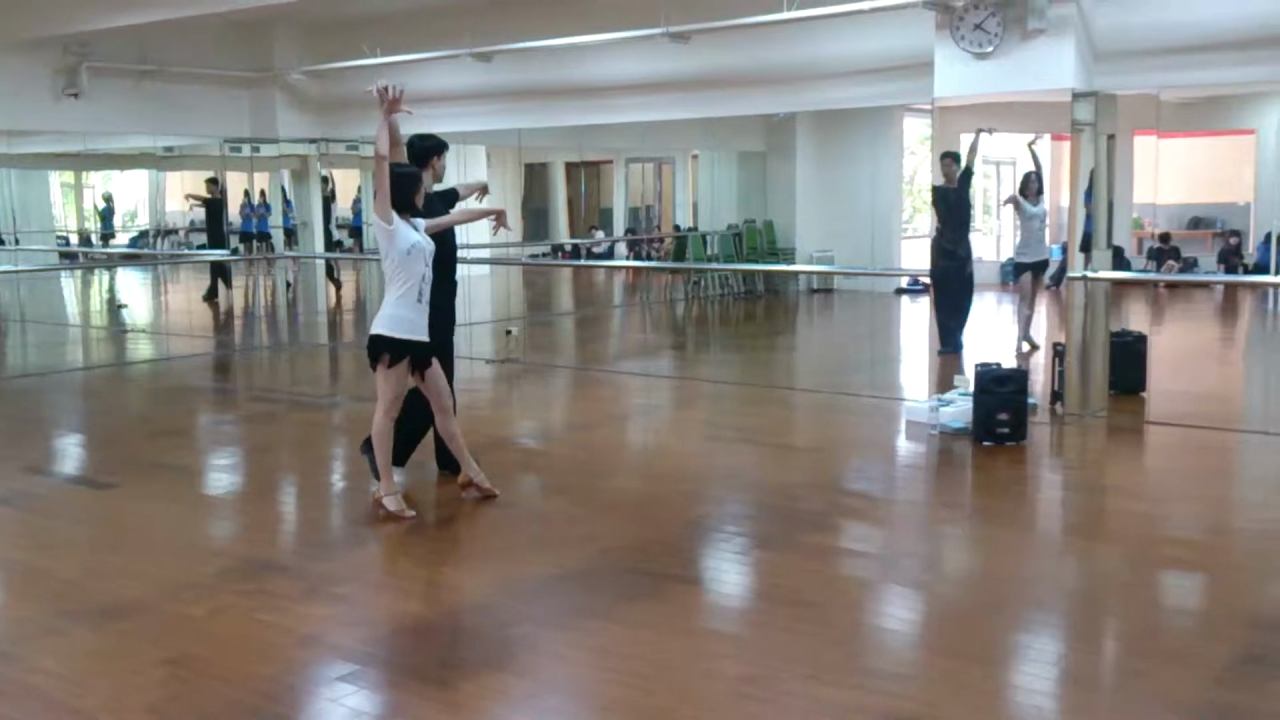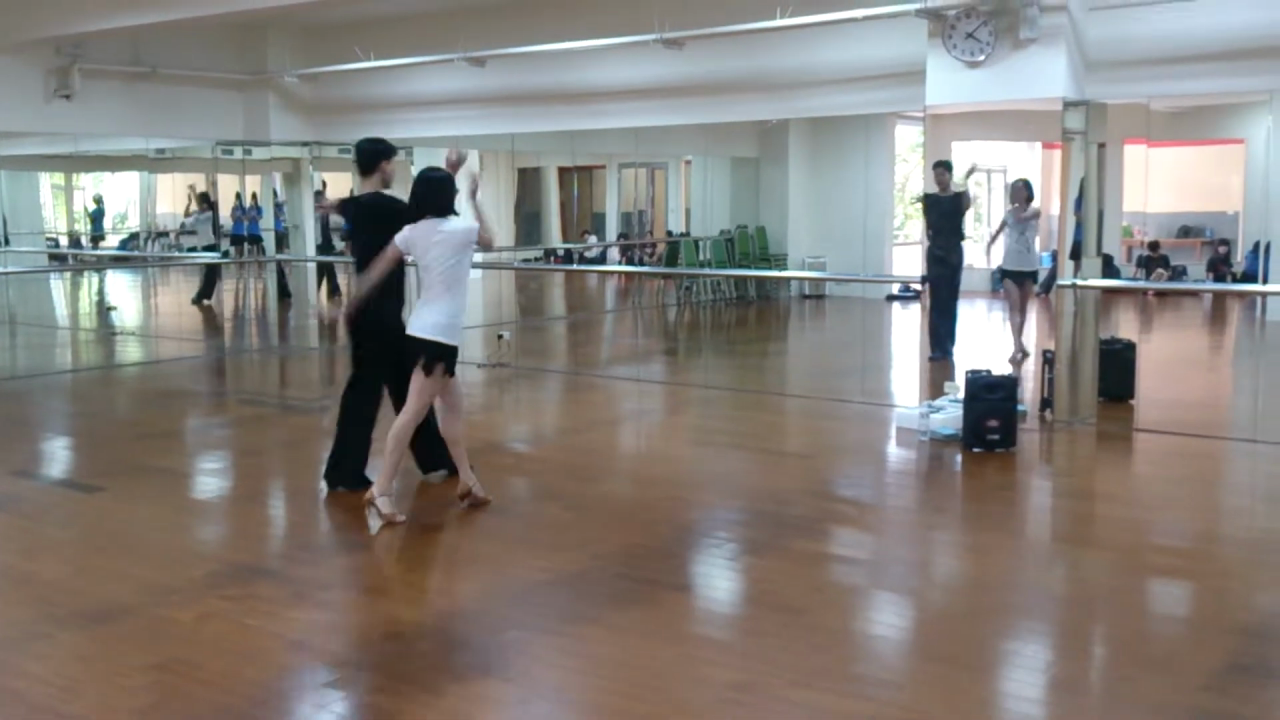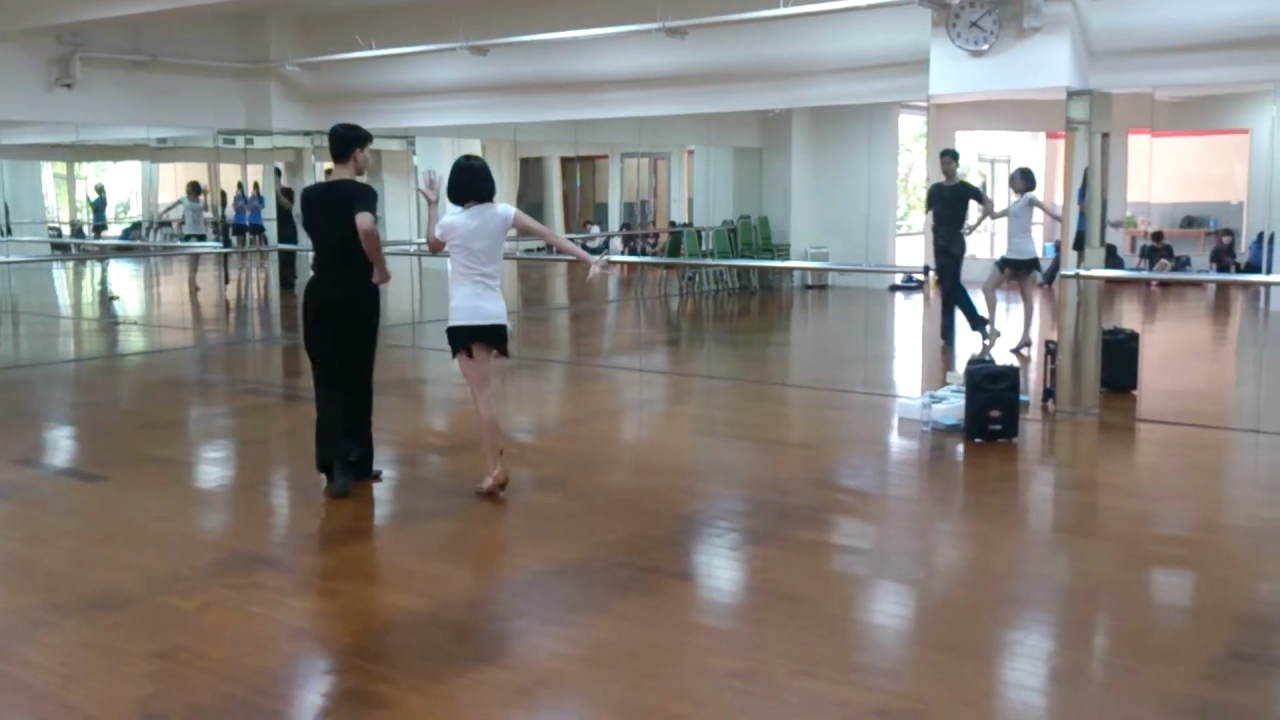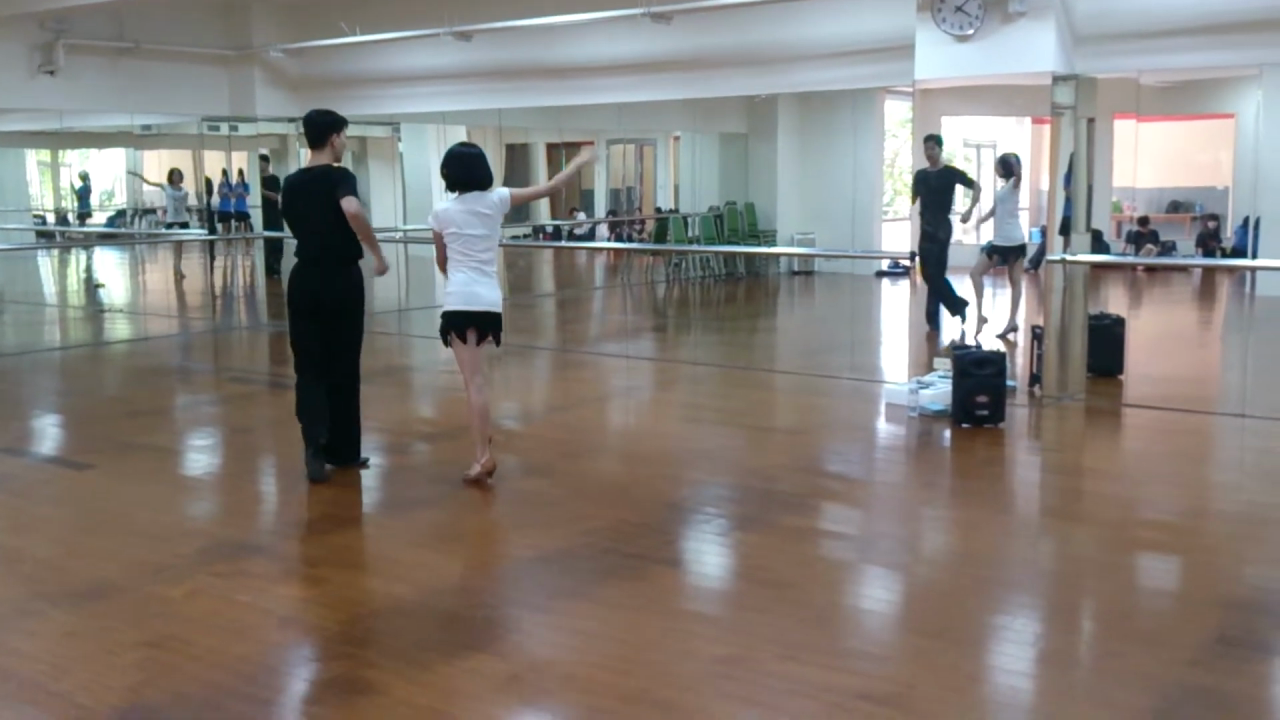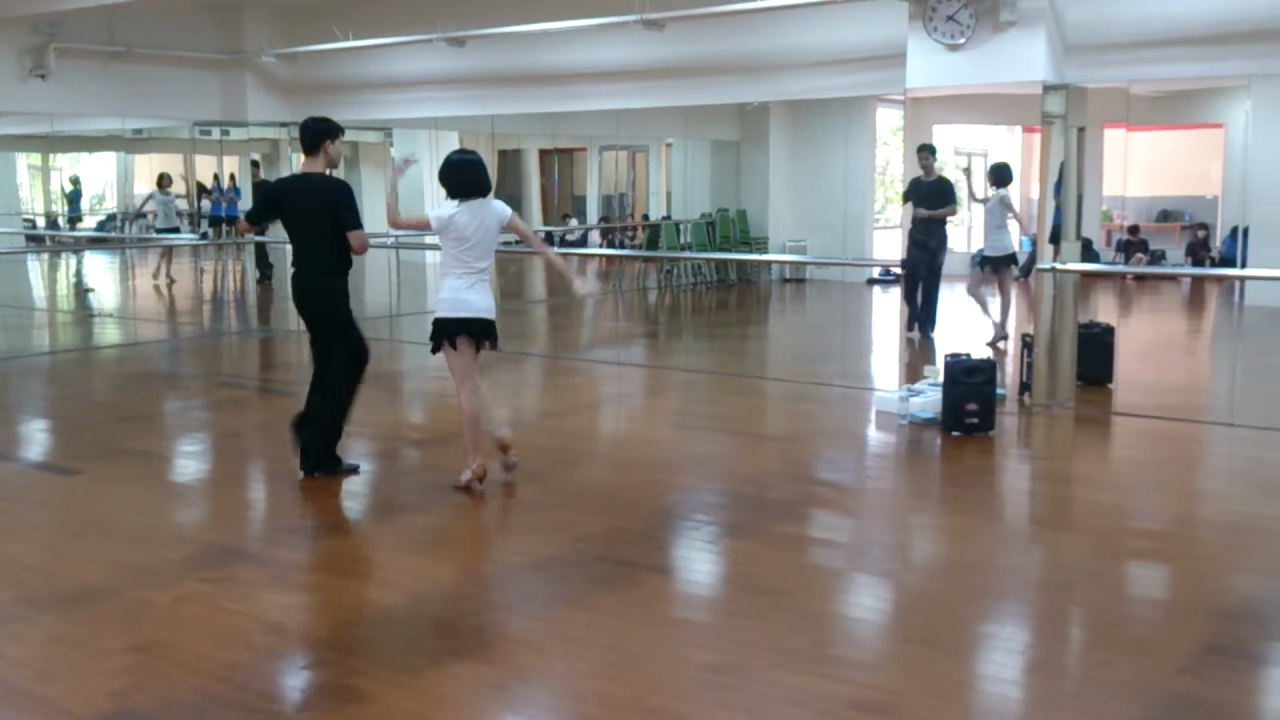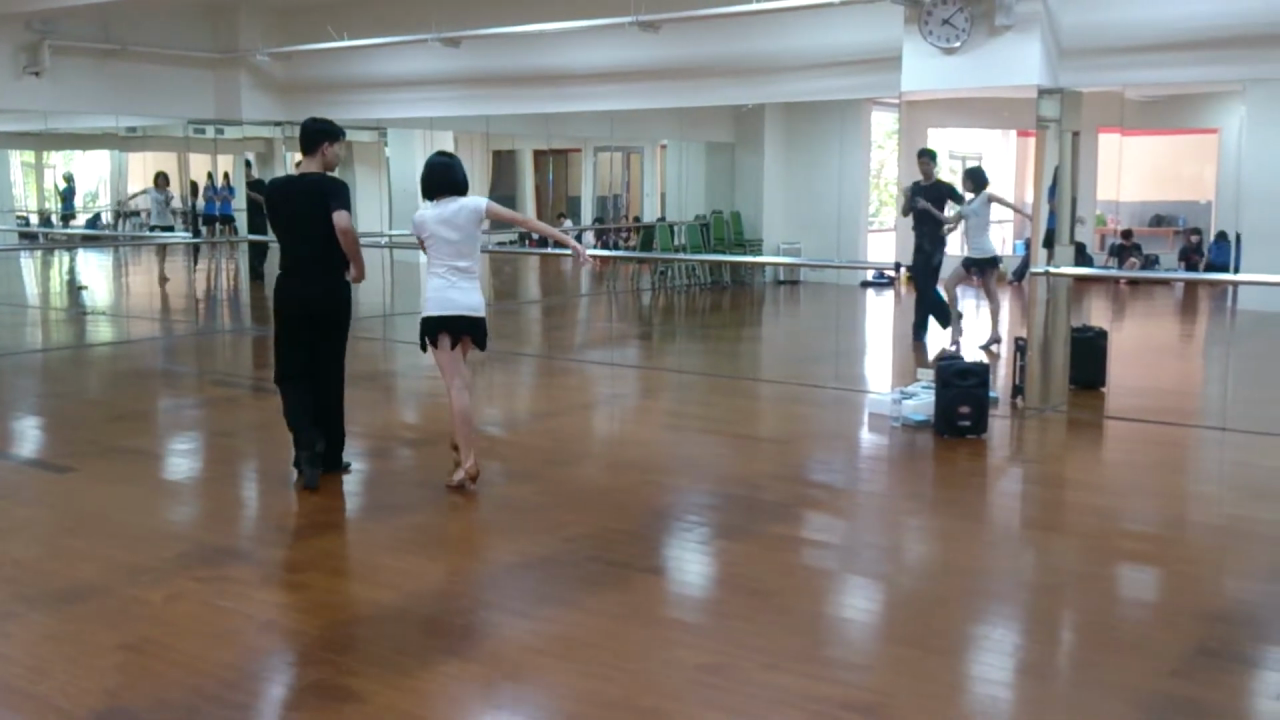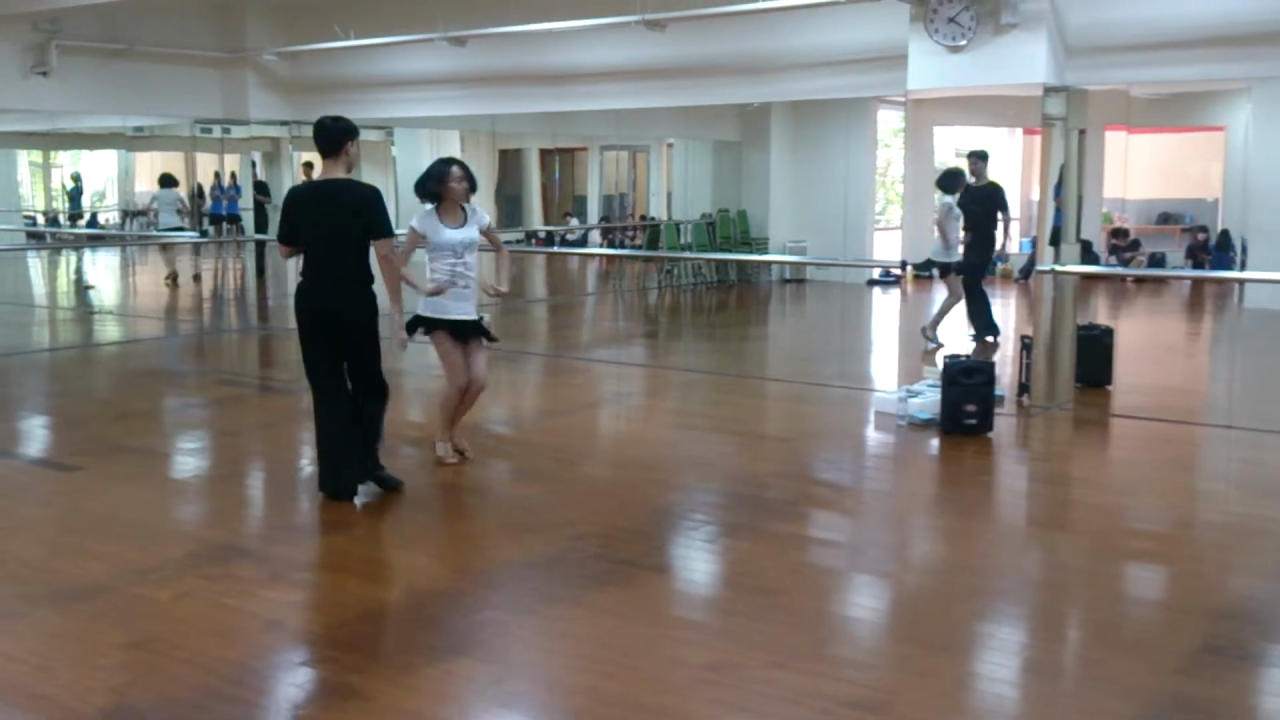
dt=0.7s
person 1, frame 1
left shoulder: (438, 197)
left elbow: (461, 191)
right elbow: (394, 155)
left wrist: (479, 187)
left hip: (441, 303)
right hip: (425, 305)
left knee: (441, 381)
left ankle: (447, 458)
person 1, frame 2
left shoulder: (354, 206)
right shoulder: (388, 206)
left wrist: (337, 206)
left hip: (365, 308)
right hip: (381, 312)
left knee: (396, 382)
person 1, frame 3
left shoulder: (310, 196)
right shoulder: (361, 193)
right elbow: (365, 227)
right wrist: (380, 269)
left hip: (319, 294)
right hip: (357, 295)
left knee: (327, 378)
right knee: (356, 380)
left ankle: (337, 459)
right ankle: (354, 463)
person 1, frame 4
left shoulder: (292, 184)
right shoulder: (340, 177)
right elbow: (352, 211)
right wrist: (376, 254)
left hip: (303, 279)
right hip: (341, 279)
left knee: (309, 366)
right knee: (342, 366)
left ankle: (316, 446)
right ankle: (341, 450)
person 1, frame 5
left shoulder: (281, 189)
right shoulder: (337, 189)
left elbow: (245, 226)
right elbow: (359, 245)
left wrist: (284, 218)
right wrist: (340, 234)
left hip: (307, 283)
right hip: (328, 287)
left knee: (354, 355)
right knee: (332, 369)
left ankle: (309, 428)
right ankle: (318, 457)
person 1, frame 6
left shoulder: (274, 189)
right shoulder: (333, 187)
right elbow: (343, 225)
right wrist: (358, 266)
left hip: (290, 289)
right hip: (330, 290)
left knee: (293, 373)
right knee: (328, 373)
left ankle: (310, 449)
right ankle: (327, 454)
person 1, frame 7
left shoulder: (297, 197)
right shoulder: (366, 196)
left elbow: (286, 251)
right elbow: (385, 254)
right wrist: (397, 311)
left hip: (312, 301)
right hip: (354, 301)
left knee: (327, 389)
right knee: (370, 386)
left ankle: (339, 477)
right ankle: (365, 465)
person 2, frame 1
left shoulder: (416, 226)
right shoulder: (387, 223)
right elbow: (382, 159)
right wrist: (386, 116)
left hip: (417, 333)
right hip: (393, 332)
left knee: (444, 404)
right knee: (388, 409)
left ankle: (470, 471)
right ankle: (386, 488)
person 2, frame 2
left shoulder: (410, 233)
right shoulder: (460, 228)
left elbow: (375, 273)
right elbow: (487, 241)
left wrist: (348, 304)
right wrist: (474, 202)
left hip: (422, 328)
right hip: (438, 333)
left knee: (453, 406)
right knee: (413, 413)
left ankle: (467, 481)
right ankle: (381, 491)
person 2, frame 3
left shoulder: (449, 223)
right shoulder: (502, 214)
left elbow: (433, 246)
right elbow: (550, 236)
left wrist: (432, 204)
right wrist: (589, 259)
left hip: (465, 316)
right hip: (494, 314)
left knee: (482, 393)
right knee: (483, 390)
left ankle: (495, 470)
right ankle: (494, 461)
person 2, frame 4
left shoulder: (442, 213)
right shoulder: (498, 200)
left elbow: (442, 263)
right elbow: (550, 188)
right wrist: (579, 162)
left hip: (459, 302)
right hip: (489, 301)
left knee: (474, 380)
right knee: (479, 377)
left ankle: (484, 459)
right ankle: (484, 449)
person 2, frame 5
left shoulder: (445, 217)
right shoulder: (497, 211)
left elbow: (395, 221)
right elbow: (541, 246)
left wrist: (393, 179)
right wrist: (574, 278)
left hip: (452, 310)
right hip: (481, 309)
left knee: (467, 387)
right knee: (470, 383)
left ankle: (475, 465)
right ankle: (501, 436)
person 2, frame 6
left shoulder: (421, 218)
right shoulder: (474, 206)
right elbow: (523, 220)
right wrist: (569, 241)
left hip: (438, 306)
right hip: (471, 304)
left knee: (456, 382)
right knee: (458, 378)
left ankle: (469, 462)
right ankle: (462, 441)
person 2, frame 7
left shoulder: (476, 216)
right shoulder: (425, 220)
left elbow: (501, 250)
right elbow: (400, 265)
left wrist: (501, 282)
right wrist: (423, 288)
left hip: (467, 311)
right hip: (438, 312)
left knee: (477, 380)
right knee: (458, 380)
left ankle: (451, 432)
right ankle: (443, 439)
person 3, frame 1
left shoulder: (964, 184)
right shoulder: (937, 191)
left elbow: (971, 157)
left wrist: (978, 134)
left hip: (962, 244)
right hip: (943, 245)
left knee: (964, 293)
right knee: (944, 294)
left ankle: (954, 338)
right ankle: (949, 341)
person 3, frame 2
left shoulder: (959, 196)
right shoulder: (930, 199)
left elbow: (966, 206)
left wrist: (966, 181)
left hip: (954, 250)
right hip: (936, 250)
left knee: (950, 300)
right knee: (937, 300)
left ankle: (946, 345)
right ankle: (937, 347)
person 3, frame 3
left shoulder: (965, 188)
right shoulder: (935, 189)
left elbow: (988, 205)
right elbow: (925, 211)
left wrist: (975, 225)
left hip: (955, 241)
right hip: (939, 240)
left knee: (949, 286)
right knee: (952, 285)
left ankle: (948, 332)
right ankle: (978, 322)
person 3, frame 4
left shoulder: (951, 173)
right shoulder: (920, 175)
left elbow: (976, 188)
right elbow: (912, 200)
left wrist: (969, 211)
left hip: (942, 226)
right hip: (925, 226)
left knee: (935, 272)
right knee: (929, 272)
left ankle: (933, 317)
right ankle: (957, 305)
person 3, frame 5
left shoulder: (945, 184)
right shoulder: (915, 183)
left elbow: (952, 210)
right elbow: (901, 202)
left wrist: (928, 213)
left hip: (936, 235)
right hip: (917, 233)
left knee: (931, 280)
right knee: (912, 272)
left ankle: (926, 324)
right ankle: (913, 314)
person 3, frame 6
left shoulder: (943, 187)
right shoulder: (914, 187)
left elbow: (964, 205)
right elbow: (905, 214)
right wrist: (906, 199)
left hip: (935, 239)
right hip: (920, 238)
left knee: (925, 284)
right knee: (921, 284)
left ankle: (920, 329)
right ankle: (948, 318)
person 3, frame 7
left shoulder: (994, 189)
right shoulder: (967, 189)
left elbow: (1005, 216)
left wrist: (1004, 241)
left hip: (984, 241)
right hip: (971, 240)
left knee: (970, 283)
right knee: (973, 284)
left ankle: (984, 328)
right ankle: (987, 328)
person 4, frame 1
left shoulder: (1041, 200)
right shoulder: (1020, 202)
left elbow: (1040, 170)
right elbow: (1012, 198)
left wrist: (1031, 148)
right wrist: (1011, 198)
left hip: (1041, 255)
right hip: (1024, 256)
left knee: (1032, 298)
right knee: (1024, 297)
left ankle: (1027, 334)
right ankle: (1020, 338)
person 4, frame 2
left shoulder: (1034, 211)
right shoulder: (1010, 212)
left elbow: (1020, 219)
right elbow: (1001, 228)
right wrist: (990, 243)
left hip: (1028, 265)
right hip: (1010, 264)
left knee: (1023, 306)
right knee: (1013, 306)
left ankle: (1019, 342)
right ankle: (1016, 346)
person 4, frame 3
left shoulder: (1029, 198)
right shoulder: (1015, 204)
left elbow: (1048, 212)
right elbow: (994, 215)
left hip: (1021, 254)
right hip: (1016, 254)
left knee: (988, 287)
right knee: (1026, 296)
left ankle: (992, 328)
right ankle: (1026, 336)
person 4, frame 4
left shoulder: (1014, 184)
right shoulder: (1002, 189)
left elbow: (1018, 175)
right elbow: (992, 213)
left wrist: (1013, 161)
right wrist: (975, 224)
left hip: (1009, 241)
right hip: (1001, 240)
left knee: (976, 273)
right knee: (1015, 281)
left ankle: (980, 315)
right ankle: (1012, 321)
person 4, frame 5
left shoulder: (1003, 195)
right shoulder: (996, 196)
left elbow: (1015, 213)
right elbow: (975, 199)
left wrist: (1022, 225)
right wrist: (968, 179)
left hip: (996, 251)
right hip: (1004, 250)
left knee: (973, 287)
right knee: (1005, 291)
left ankle: (995, 323)
right ankle: (1001, 328)
person 4, frame 6
left shoulder: (985, 197)
right shoulder: (968, 204)
left elbow: (1008, 204)
right elbow: (951, 220)
left wrist: (1027, 215)
right wrist: (928, 207)
left hip: (982, 253)
right hip: (975, 254)
left knee: (950, 285)
right knee: (991, 293)
left ankle: (956, 327)
right ankle: (995, 334)
person 4, frame 7
left shoulder: (949, 200)
right shoulder: (948, 200)
right elbow: (940, 222)
left wrist: (956, 239)
right wrist: (948, 241)
left hip: (951, 256)
right hip: (944, 256)
left knee: (954, 294)
right knee: (957, 294)
left ankle: (932, 328)
right ankle: (931, 327)
